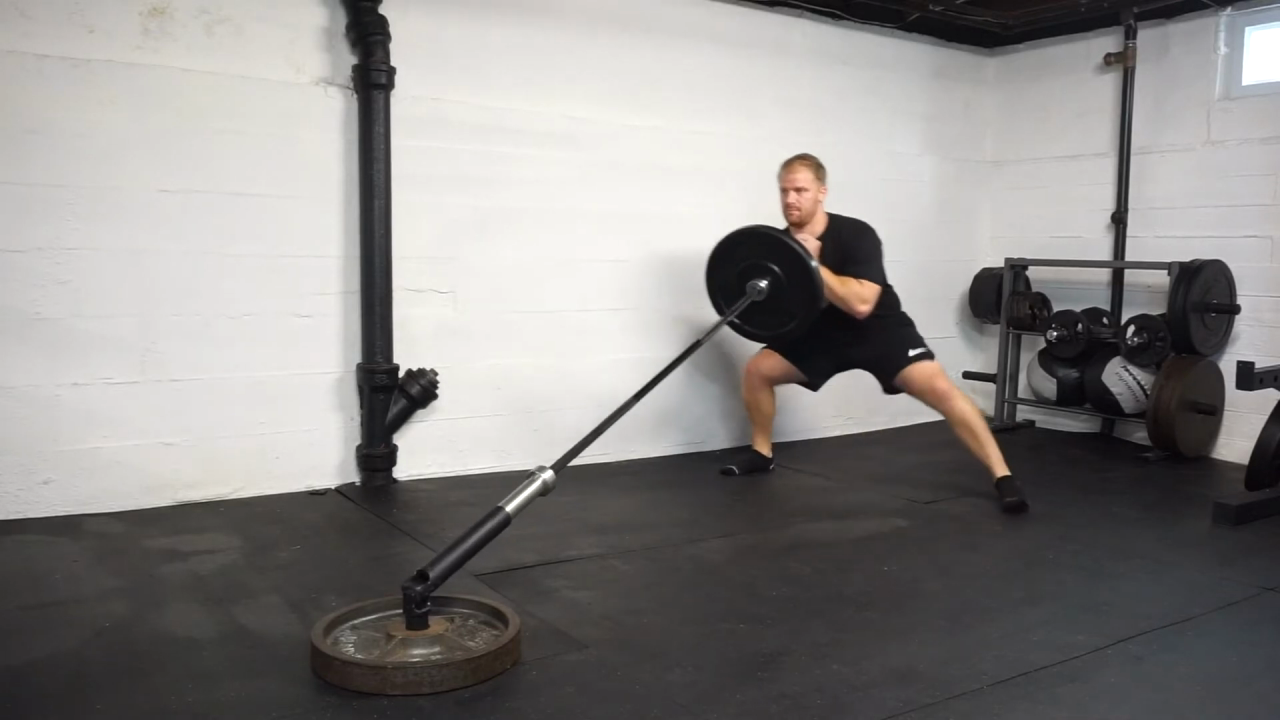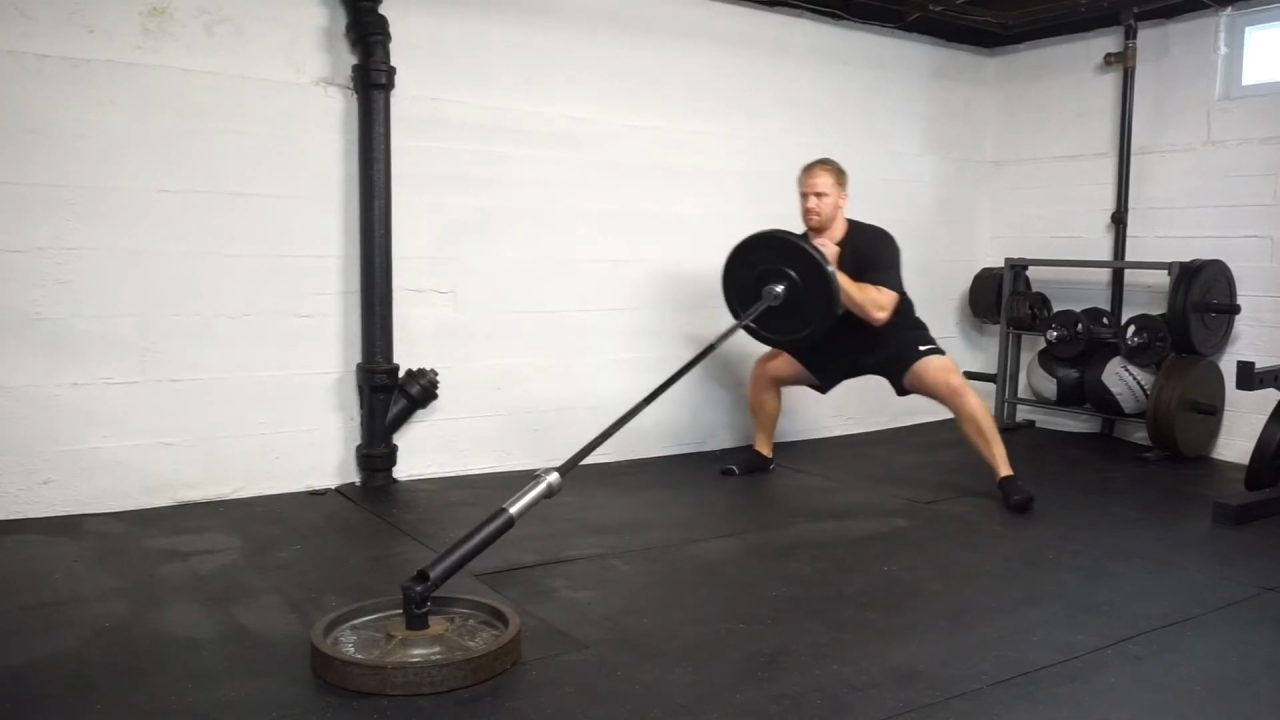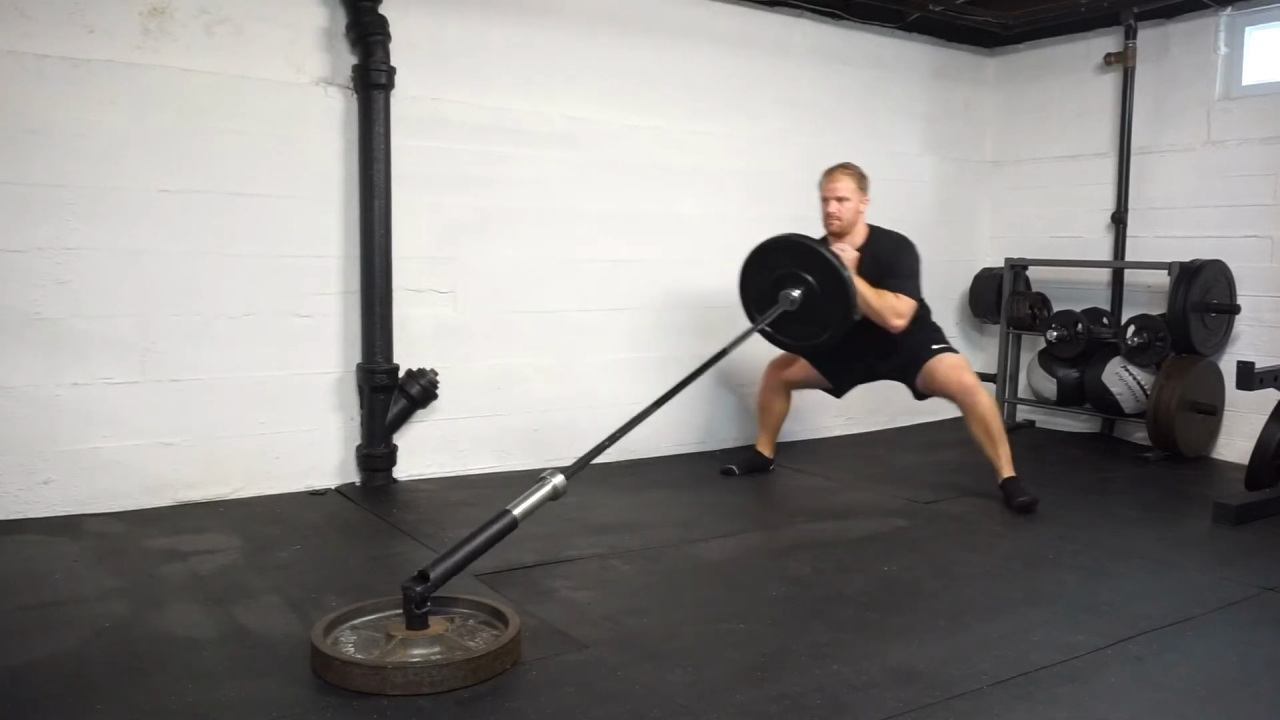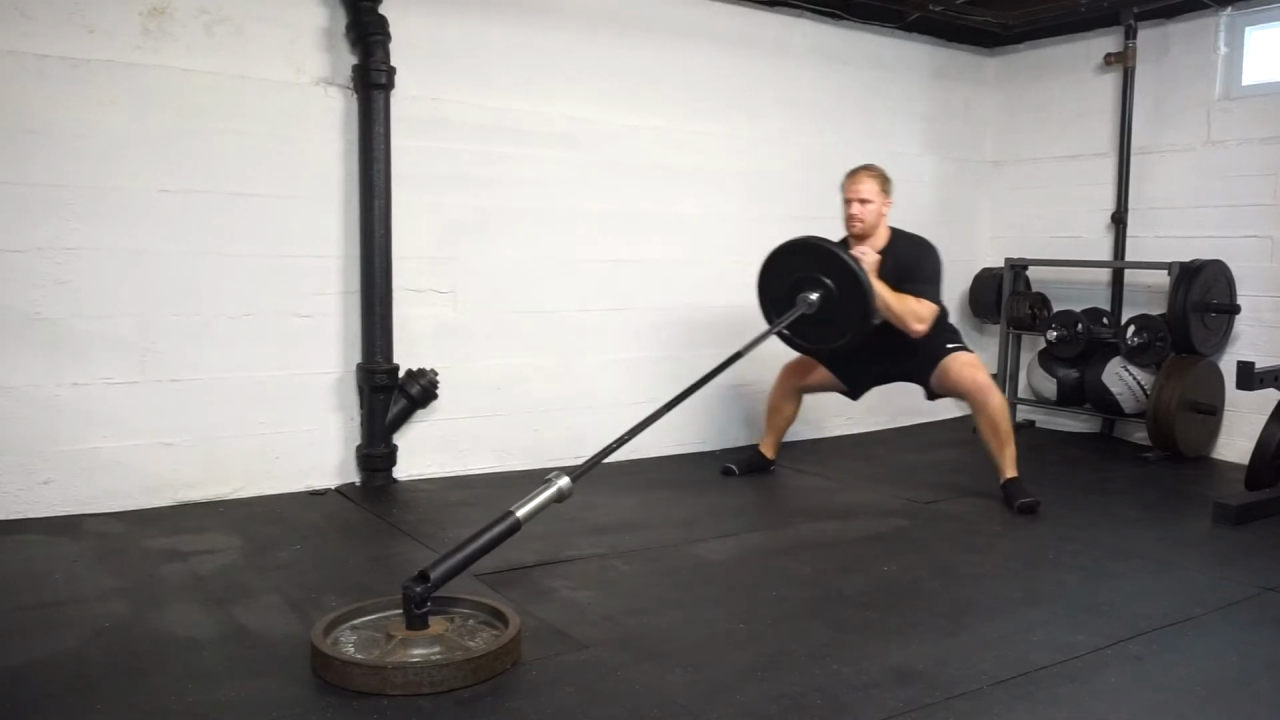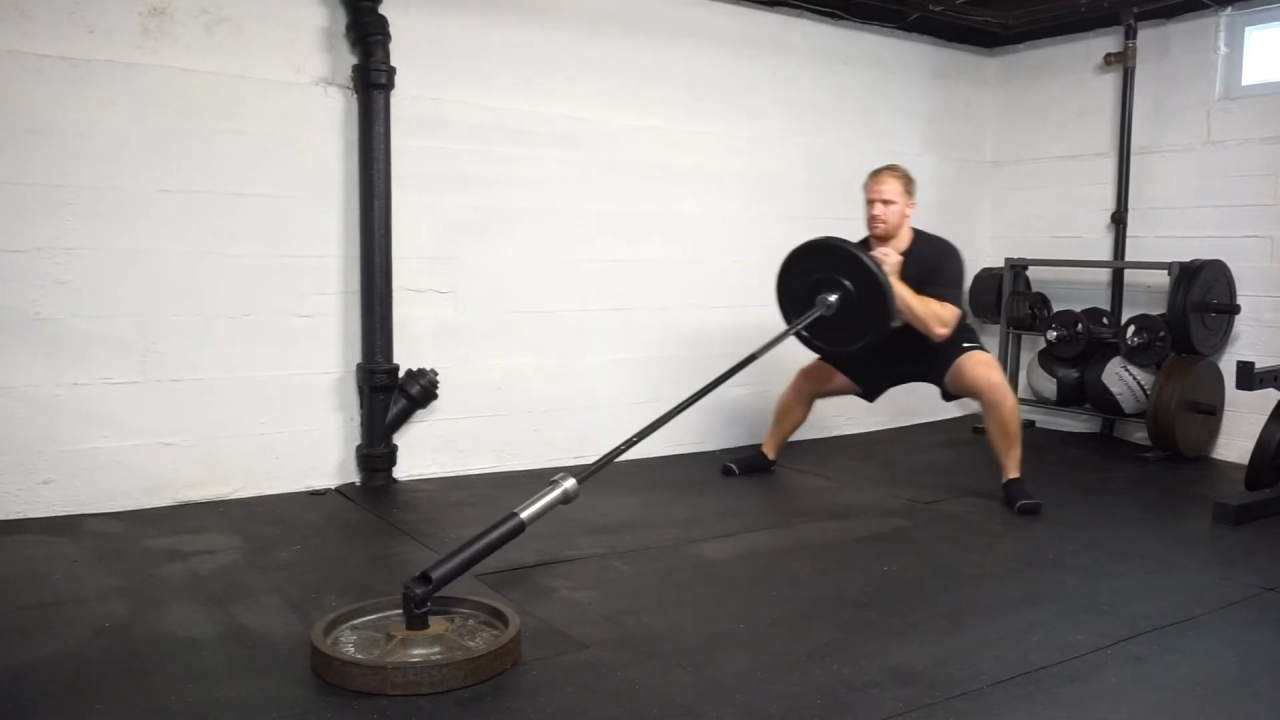
dt=0.1s
person 1, frame 1
left shoulder: (856, 236)
left elbow: (862, 305)
left wrist: (814, 266)
left hip: (880, 331)
right hip: (822, 332)
left knee: (938, 388)
right knee: (757, 369)
left ankle: (1002, 476)
right ankle: (761, 452)
person 1, frame 2
left shoulder: (873, 242)
left elbow: (878, 311)
left wrist: (830, 270)
left hip: (893, 335)
right hip: (835, 337)
left knee: (951, 384)
right knee: (765, 370)
left ankle: (1006, 476)
right ankle: (761, 452)
person 1, frame 3
left shoulder: (895, 249)
left elbow: (897, 319)
left wrist: (850, 275)
left hip: (908, 344)
right hip: (849, 342)
left knee: (964, 383)
right knee: (779, 371)
left ankle: (1008, 478)
right ankle: (762, 453)
person 1, frame 4
left shoulder: (915, 252)
left elbow: (917, 323)
left wrist: (871, 279)
left hip: (925, 344)
right hip: (866, 345)
left knee: (977, 382)
right knee: (793, 375)
left ankle: (1010, 479)
right ankle: (764, 454)
person 1, frame 5
left shoulder: (940, 255)
left elbow: (939, 328)
left wrist: (893, 281)
left hip: (941, 347)
right hip: (882, 346)
left knee: (992, 383)
right knee: (808, 381)
left ankle: (1012, 480)
right ankle: (766, 454)
